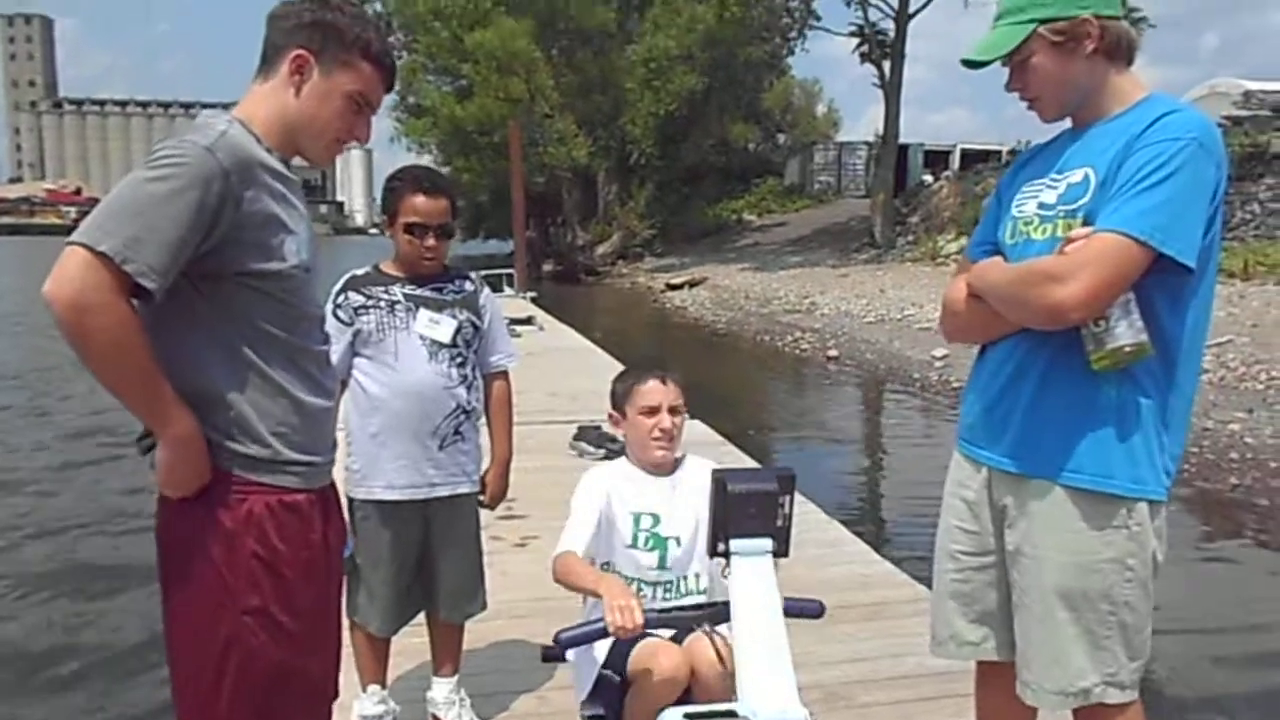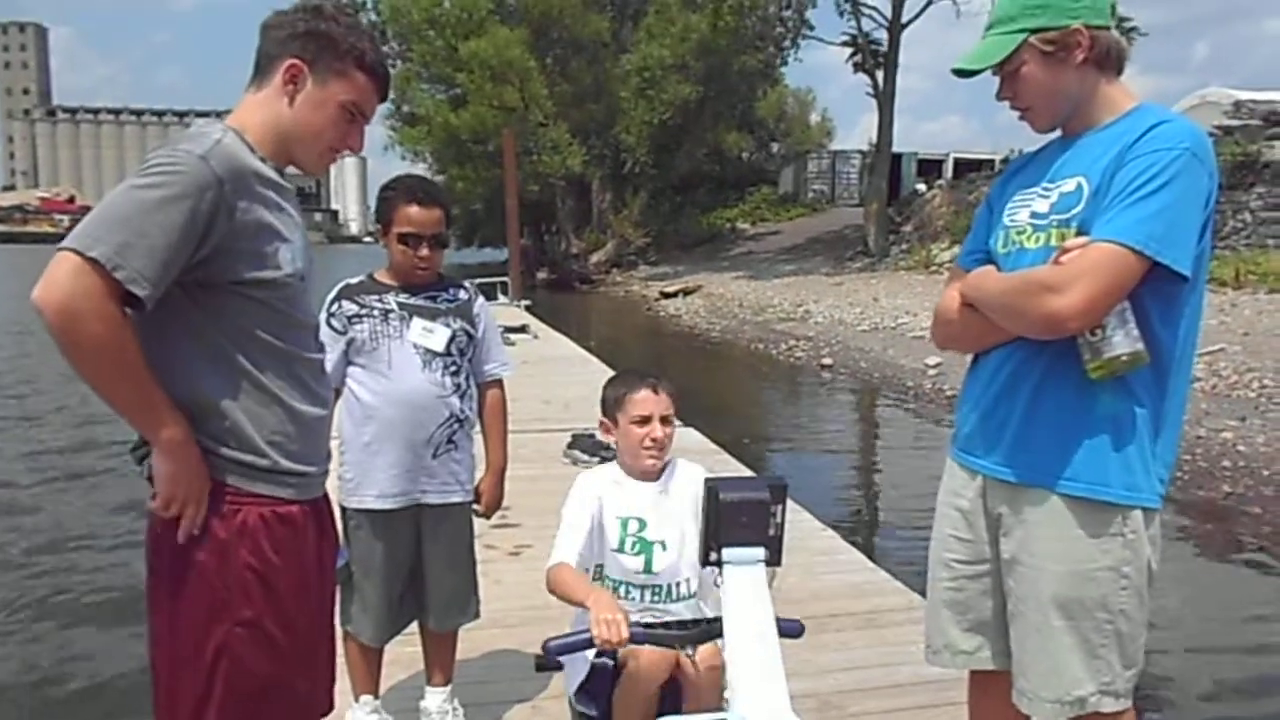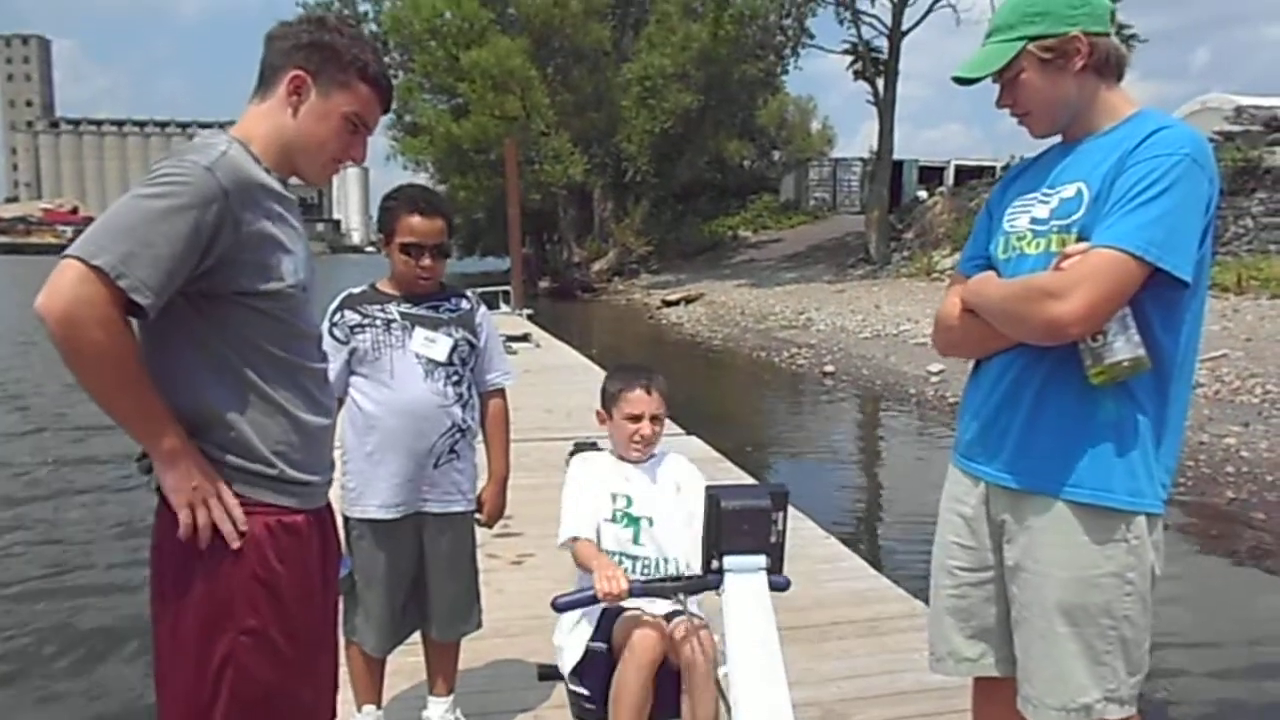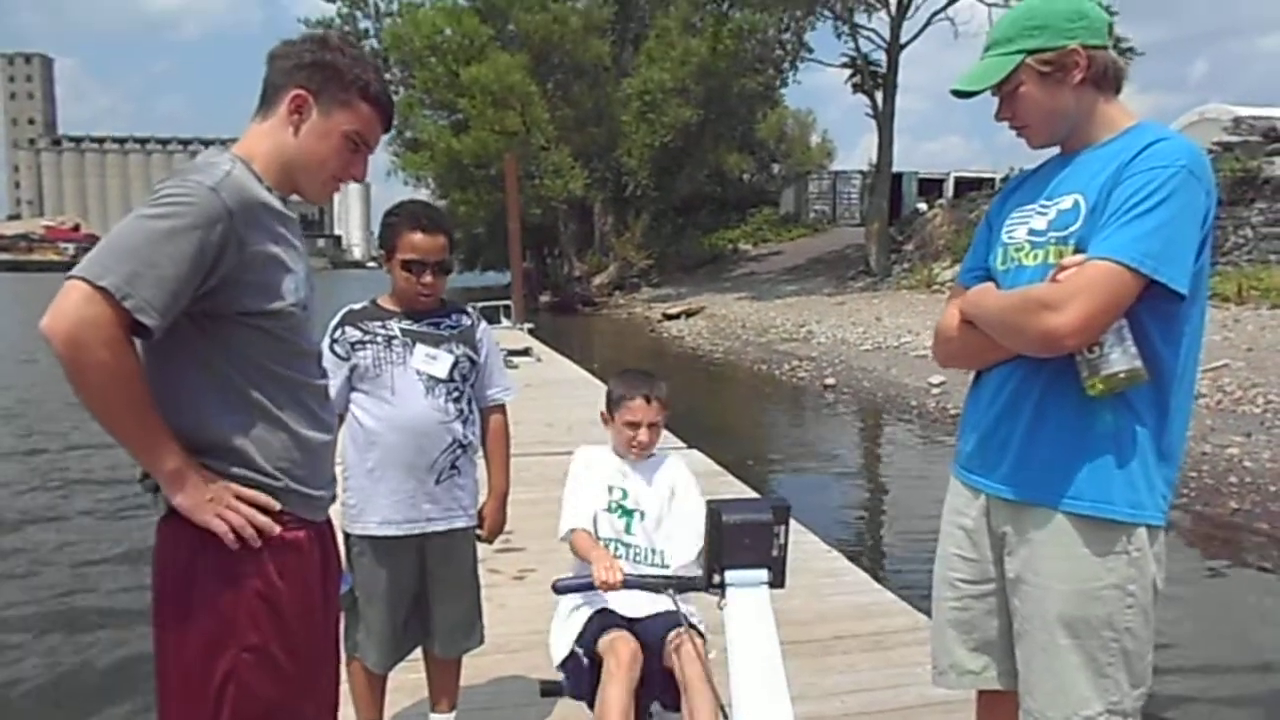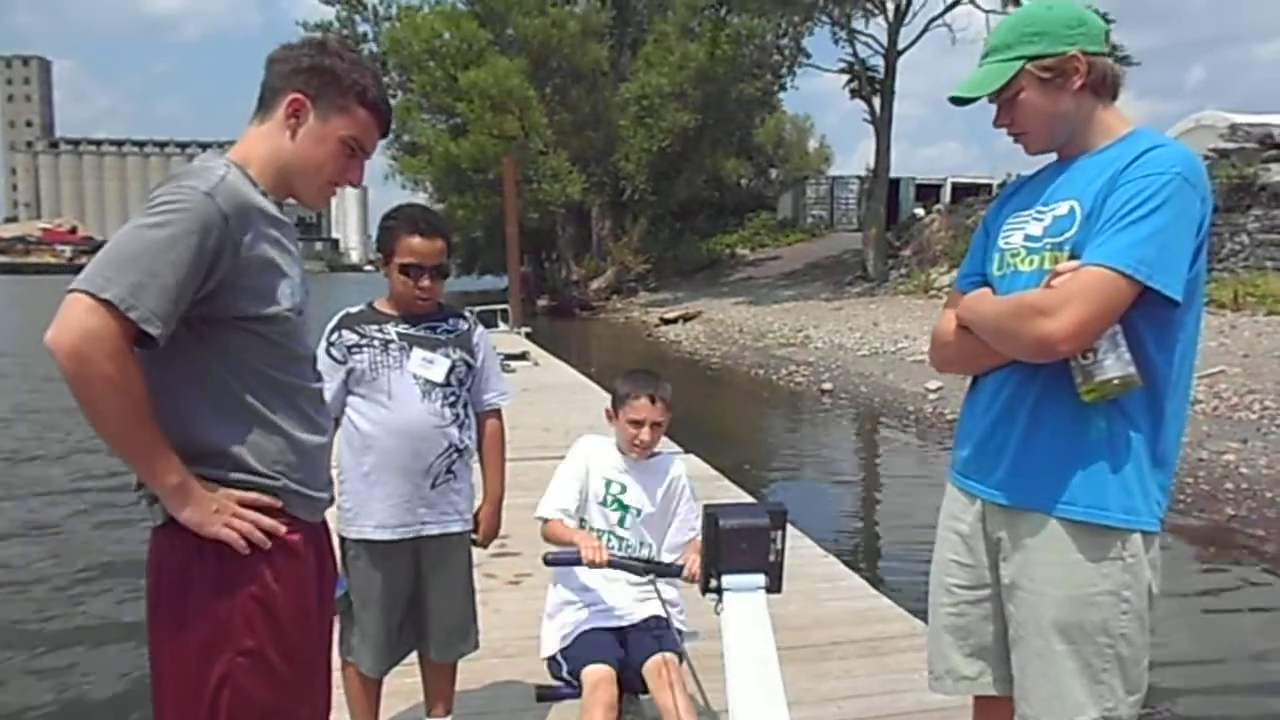
dt=0.2s
person 1, frame 1
left shoulder: (1175, 138)
right shoulder: (1031, 167)
left elbow: (1070, 294)
right elbow: (957, 315)
left wrist: (992, 277)
right wrist: (1038, 288)
left hip: (1091, 465)
right hip: (986, 449)
right knee: (996, 659)
person 1, frame 2
left shoulder: (1166, 148)
right shoulder: (1021, 176)
left elbow: (1068, 301)
right elbow: (949, 325)
left wrist: (982, 284)
right wrist: (1029, 294)
left hip: (1083, 476)
right hip: (980, 458)
person 1, frame 3
left shoulder: (1166, 153)
right shoulder: (1020, 182)
left elbow: (1068, 309)
right elbow: (950, 331)
left wrist: (984, 290)
right wrist: (1032, 302)
left hip: (1086, 483)
right hip: (982, 466)
person 1, frame 4
left shoulder: (1163, 165)
right shoulder: (1020, 193)
left elbow: (1065, 321)
right elbow: (950, 341)
left wrist: (985, 303)
right wrist: (1032, 314)
left hip: (1087, 497)
right hip: (982, 478)
person 1, frame 5
left shoulder: (1159, 171)
right shoulder: (1017, 199)
left elbow: (1058, 326)
right elbow: (946, 347)
left wrist: (979, 308)
right wrist: (1025, 318)
left hip: (1083, 502)
right hip: (979, 485)
person 2, frame 1
left shoulder: (271, 177)
right shoulder: (213, 156)
right elbow: (77, 288)
left wrist: (313, 493)
right wrist: (179, 436)
left hip: (295, 498)
right hip: (242, 507)
person 2, frame 2
left shoulder: (264, 186)
right shoulder: (207, 165)
right elbow: (67, 294)
left wrist: (301, 500)
right wrist: (173, 442)
left hip: (289, 508)
right hip: (234, 518)
person 2, frame 3
left shoulder: (267, 195)
right shoulder: (213, 176)
right elbow: (70, 302)
left wrist: (303, 517)
right wrist: (173, 453)
left hip: (293, 517)
right hip: (239, 527)
person 2, frame 4
left shoulder: (269, 213)
right shoulder: (216, 195)
right elbow: (76, 323)
left wrist: (306, 533)
right wrist: (178, 475)
left hip: (292, 533)
right hip: (240, 545)
person 2, frame 5
left shoulder: (263, 218)
right shoulder: (211, 199)
right elbow: (80, 336)
left wrist: (301, 539)
right wrist: (180, 491)
left hip: (287, 538)
right hip: (237, 551)
person 3, frame 1
left shoulder: (472, 294)
right shoulder: (355, 293)
left elbow: (496, 379)
left wrist: (501, 460)
left hip: (453, 475)
right hip: (379, 479)
left knee: (450, 593)
right knee: (373, 598)
person 3, frame 2
left shoulder: (466, 303)
right shoulder: (348, 302)
left elbow: (490, 387)
left wrist: (496, 469)
left hip: (446, 484)
right hip: (372, 487)
left knee: (443, 602)
right knee: (366, 607)
person 3, frame 3
left shoulder: (468, 313)
right shoulder: (351, 312)
left elbow: (492, 396)
left wrist: (498, 478)
left hip: (448, 493)
right hip: (374, 496)
left knee: (446, 612)
right knee: (369, 617)
person 3, frame 4
left shoulder: (468, 329)
right shoulder: (352, 328)
left elbow: (493, 413)
left wrist: (497, 494)
left hip: (450, 509)
right hip: (375, 513)
left knee: (447, 628)
right knee: (370, 634)
person 3, frame 5
left shoulder: (466, 333)
right shoulder: (348, 331)
left elbow: (488, 417)
left wrist: (493, 498)
left hip: (446, 514)
right hip: (371, 517)
left knee: (443, 632)
right knee: (365, 638)
person 4, frame 1
left shoulder: (705, 478)
right shoulder: (603, 483)
right elbow: (563, 564)
right wrist: (609, 586)
right hip: (620, 635)
left knee: (713, 659)
right knee: (668, 665)
person 4, frame 2
left shoulder: (694, 483)
right shoulder: (594, 488)
right elbow: (557, 574)
right wrist: (597, 598)
right hip: (612, 640)
left knee: (707, 662)
right knee: (653, 656)
person 4, frame 3
left shoulder: (681, 471)
right shoulder: (587, 468)
right elbow: (579, 542)
right wrist: (600, 564)
left hip: (673, 609)
right hip: (605, 615)
left knee: (697, 641)
right knee: (646, 637)
person 4, frame 4
left shoulder: (674, 470)
right shoulder: (589, 461)
left elbow: (704, 539)
right elbow: (576, 532)
right wrist: (599, 556)
left hip: (664, 605)
right hip: (599, 606)
left knee: (690, 650)
right knee: (623, 652)
person 4, frame 5
left shoulder: (672, 472)
right shoulder: (588, 452)
left elbow: (690, 538)
right elbow: (550, 526)
left wrist: (696, 555)
right wrist: (581, 536)
left hip: (649, 603)
right hip: (585, 604)
left knee: (666, 675)
right knee: (601, 686)
